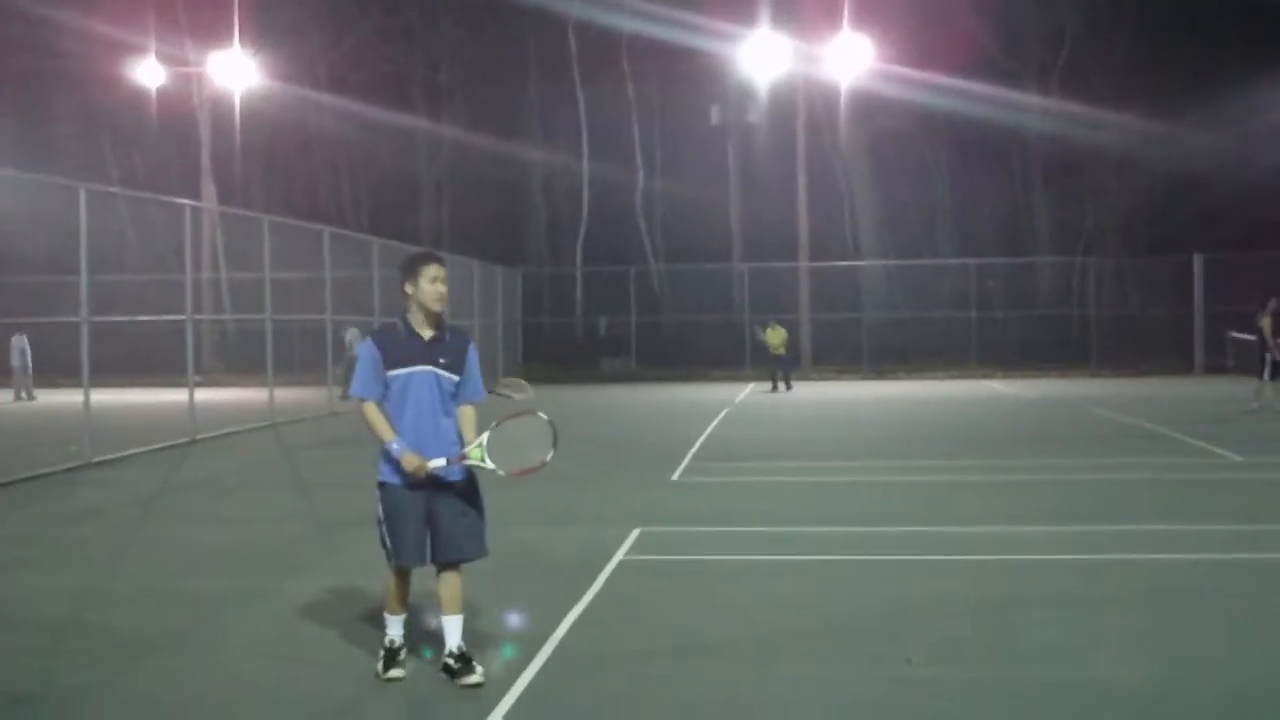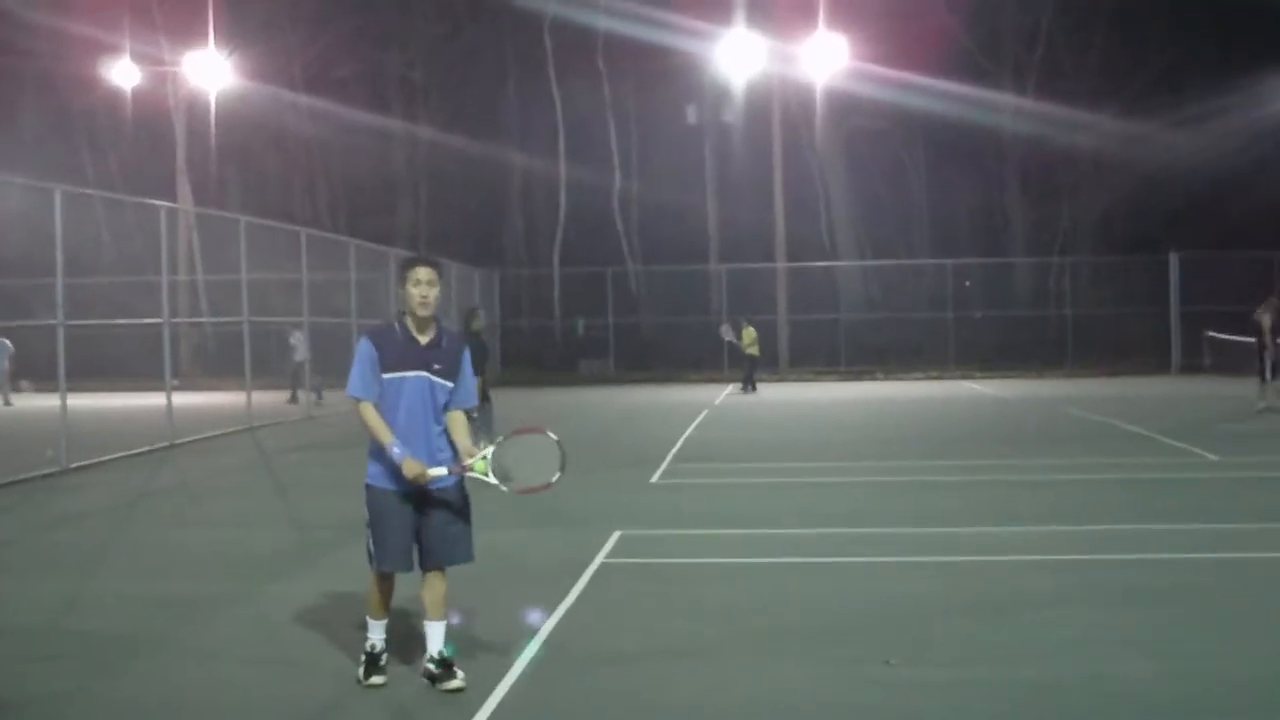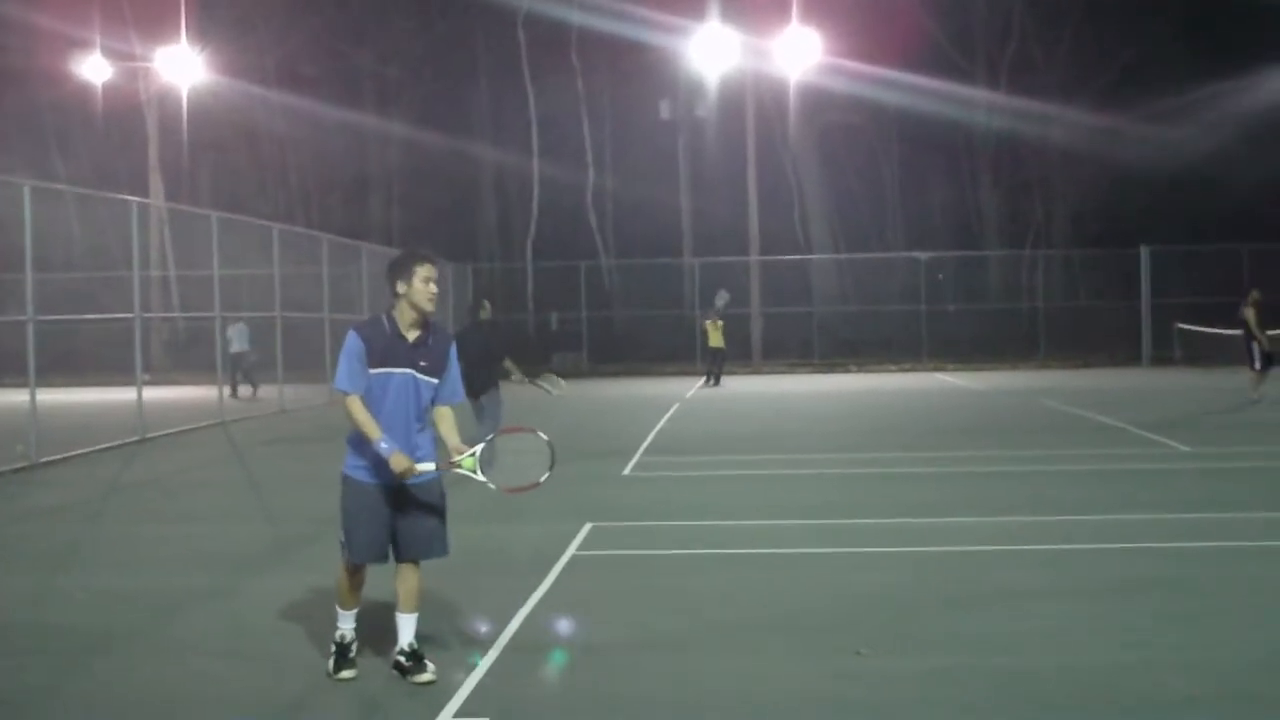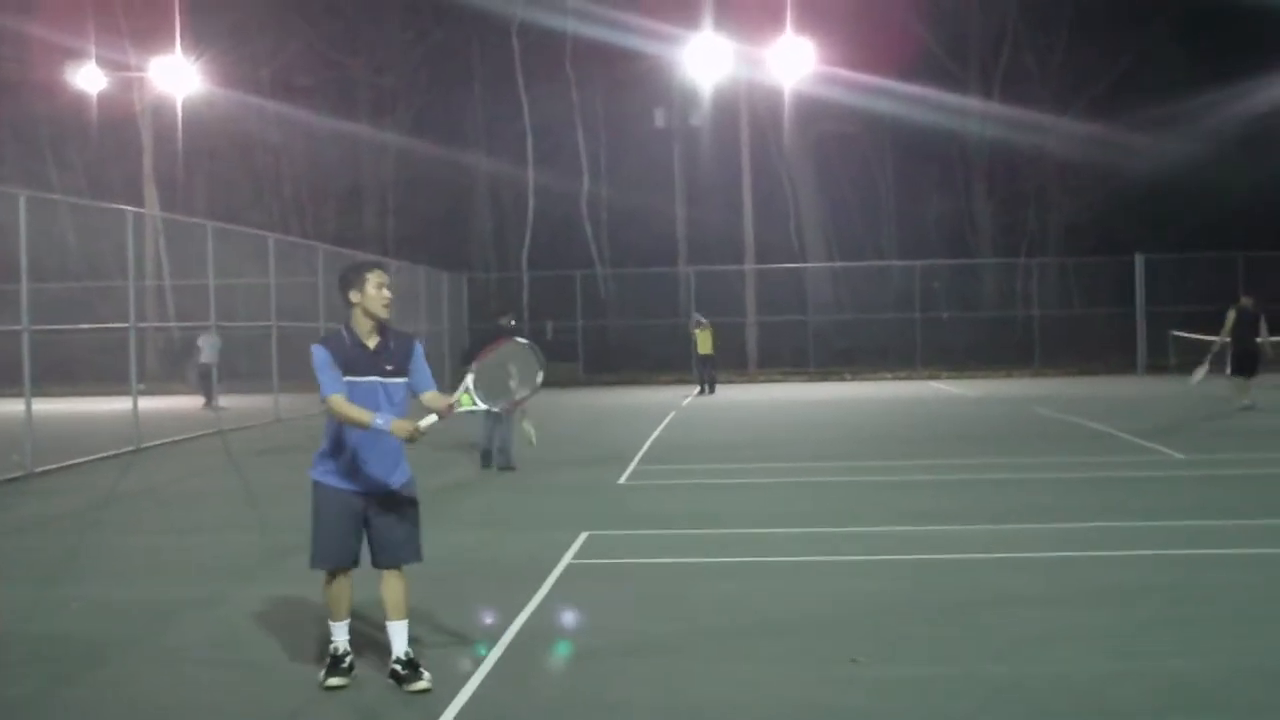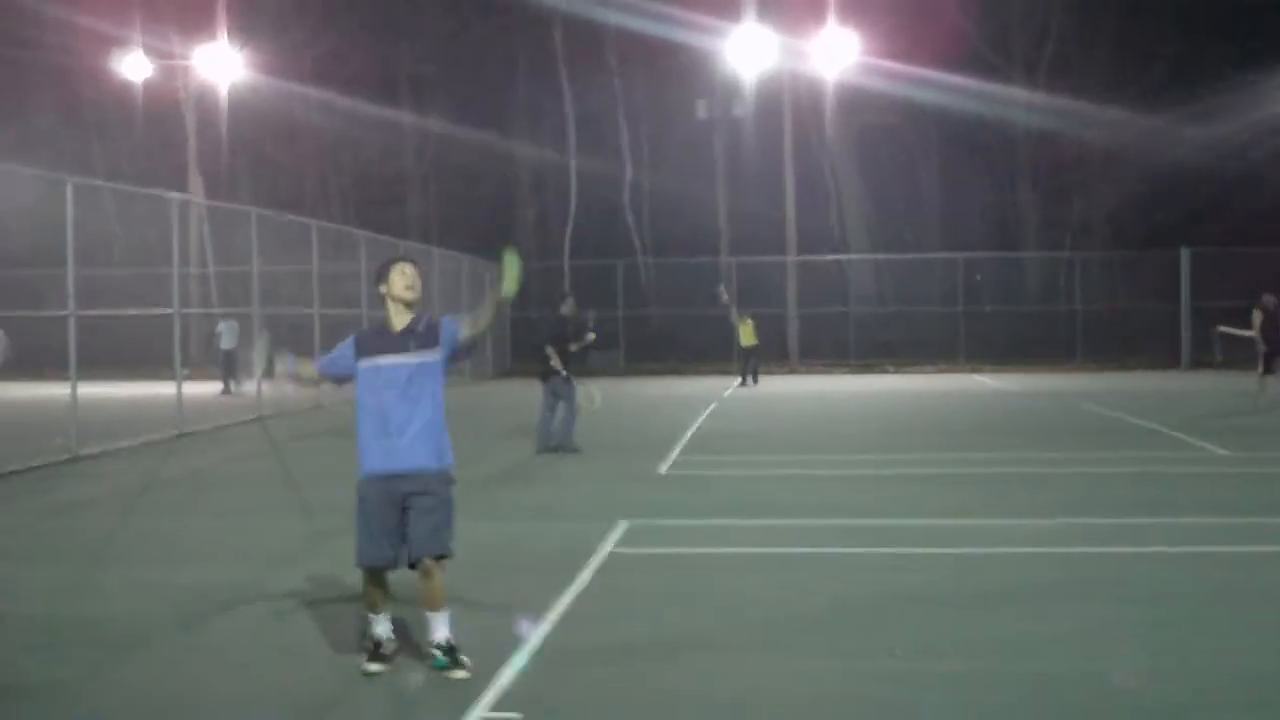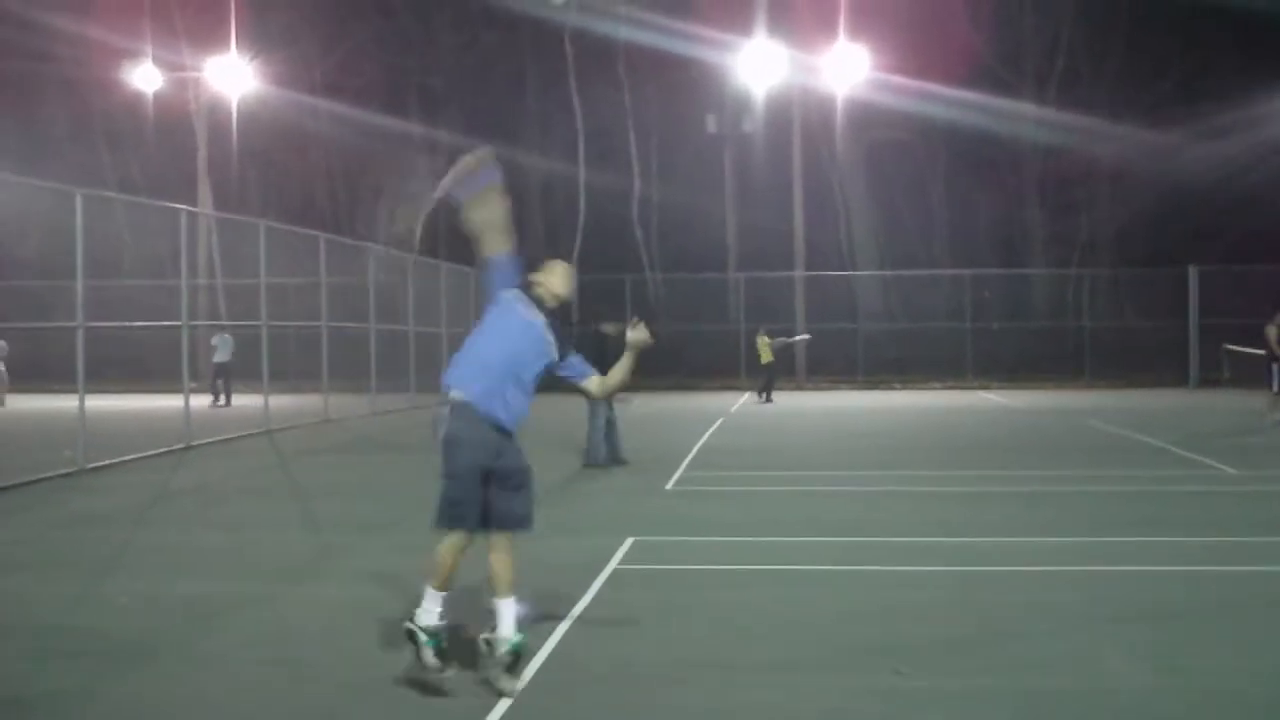
dt=0.7s
person 1, frame 1
left shoulder: (461, 344)
right shoulder: (381, 342)
left elbow: (465, 404)
right elbow: (368, 404)
left wrist: (472, 442)
right wrist: (400, 450)
left hip: (453, 473)
right hip: (400, 474)
left knee: (452, 560)
right knee: (401, 562)
left ankle: (454, 650)
right ankle: (393, 641)
person 1, frame 2
left shoulder: (456, 348)
right shoulder: (375, 343)
left elbow: (455, 410)
right elbow: (365, 405)
left wrist: (465, 446)
right wrist: (400, 455)
left hip: (442, 478)
right hip: (389, 478)
left knee: (437, 565)
right knee: (385, 567)
left ankle: (435, 655)
right ankle: (375, 645)
person 1, frame 3
left shoulder: (442, 344)
right shoulder: (362, 337)
left elbow: (442, 405)
right elbow: (352, 401)
left wrist: (454, 443)
right wrist: (388, 450)
left hip: (419, 472)
right hip: (366, 471)
left knee: (411, 558)
right knee: (356, 559)
left ankle: (406, 647)
right ankle: (345, 637)
person 1, frame 4
left shoulder: (407, 346)
right shoulder: (327, 349)
left elbow: (428, 396)
right elbow: (337, 406)
left wrist: (453, 404)
right wrist: (386, 422)
left hip: (392, 479)
right hip: (338, 480)
left knee: (393, 565)
right knee: (337, 567)
left ankle: (400, 656)
right ankle: (340, 650)
person 1, frame 5
left shoulder: (438, 334)
right shoulder: (360, 344)
left elbow: (473, 326)
right elbow: (316, 371)
left wrist: (494, 302)
right wrist: (288, 366)
left hip: (428, 472)
right hip: (376, 474)
left knee: (429, 562)
right knee: (373, 567)
left ankle: (441, 642)
right ankle: (382, 635)
person 1, frame 6
left shoulder: (556, 345)
right shoulder: (509, 293)
left elbow: (602, 388)
right elbow: (492, 232)
left wrist: (631, 351)
right wrist: (484, 182)
left hip: (501, 435)
right hip: (468, 417)
left knee: (503, 534)
right knee: (459, 528)
left ankle: (503, 639)
right ankle: (427, 623)
